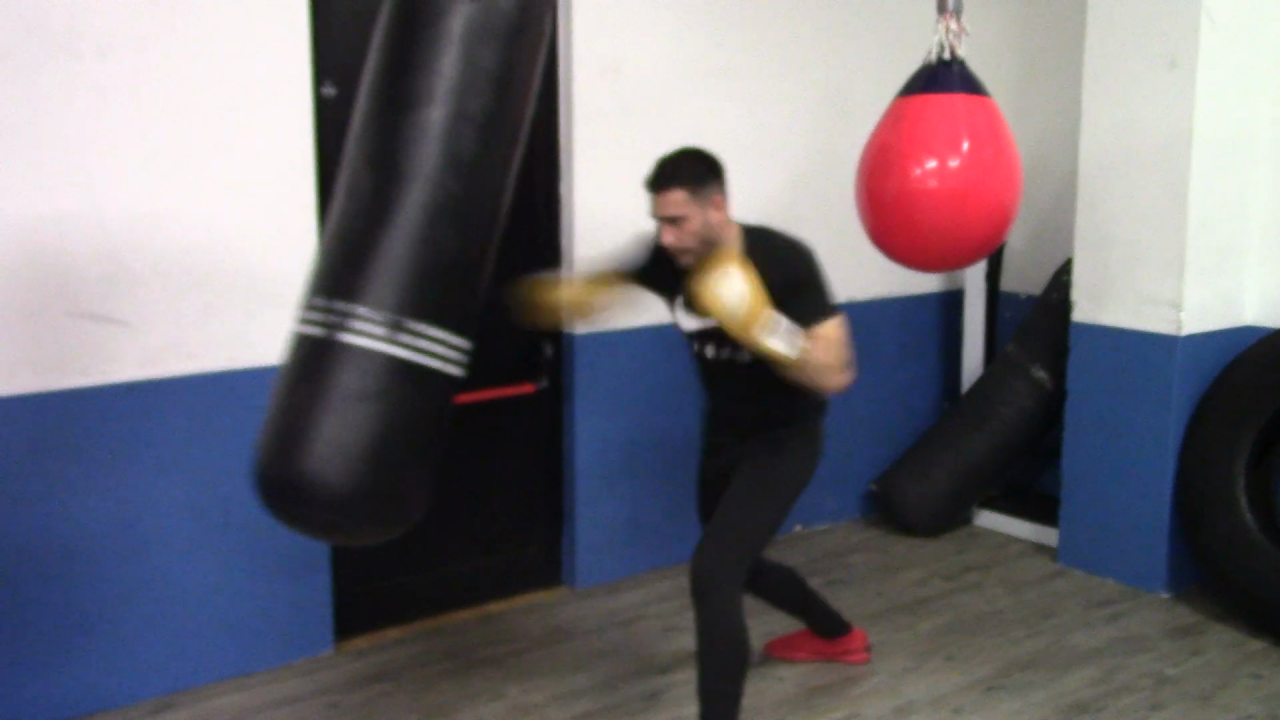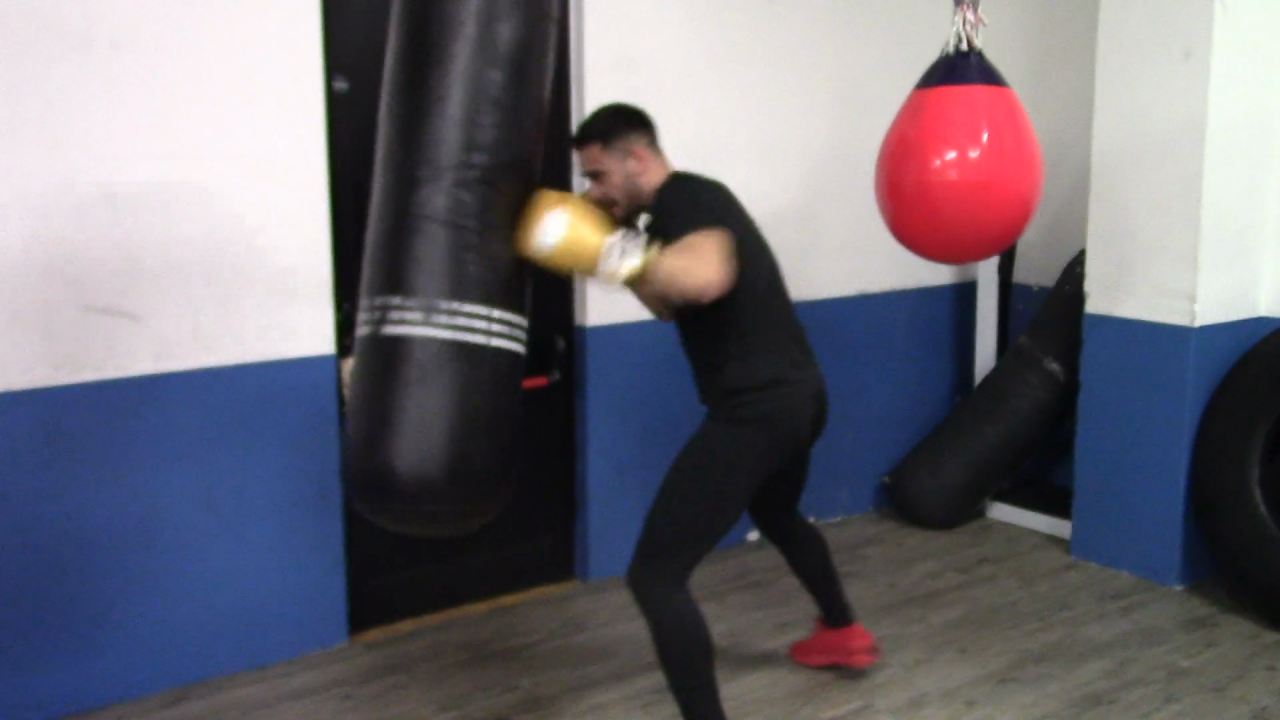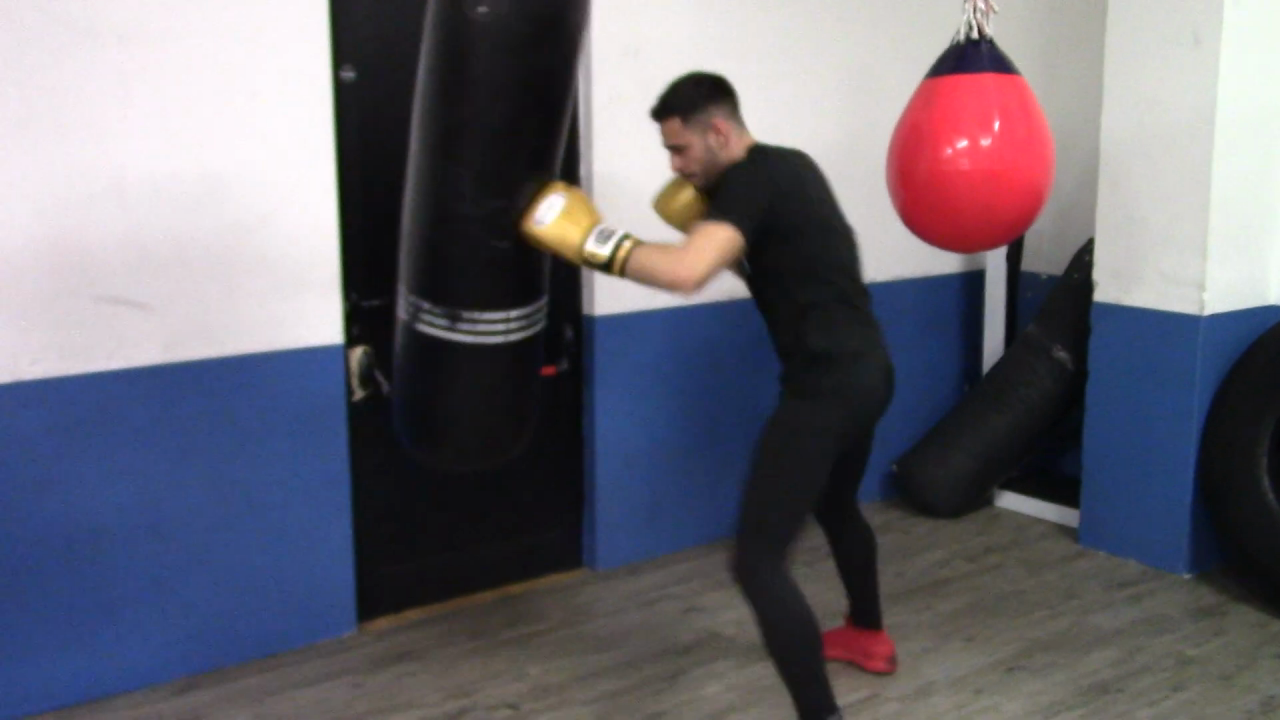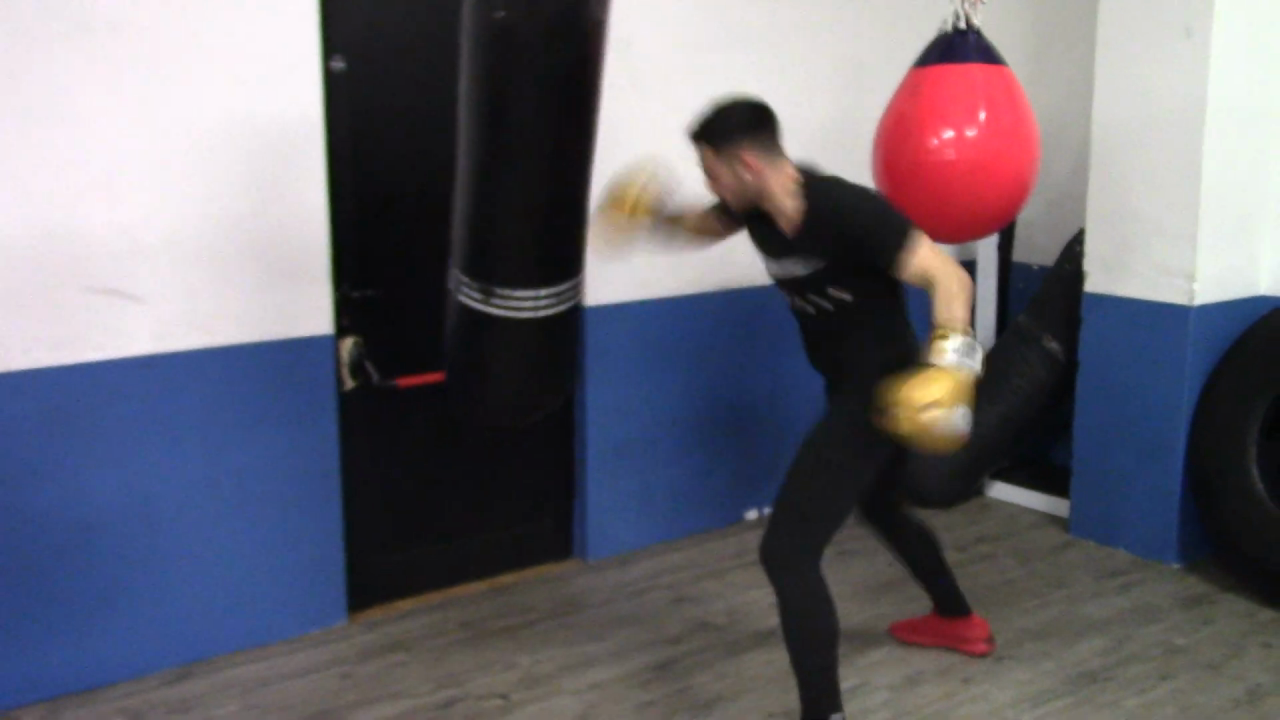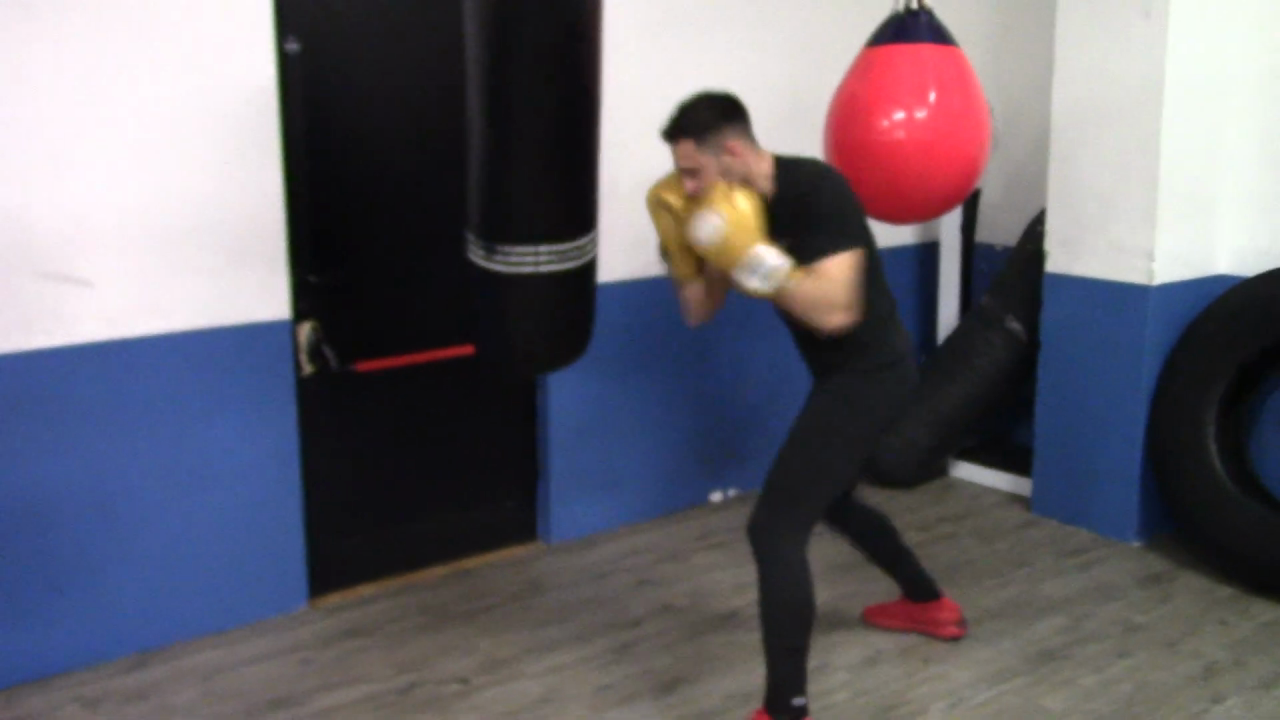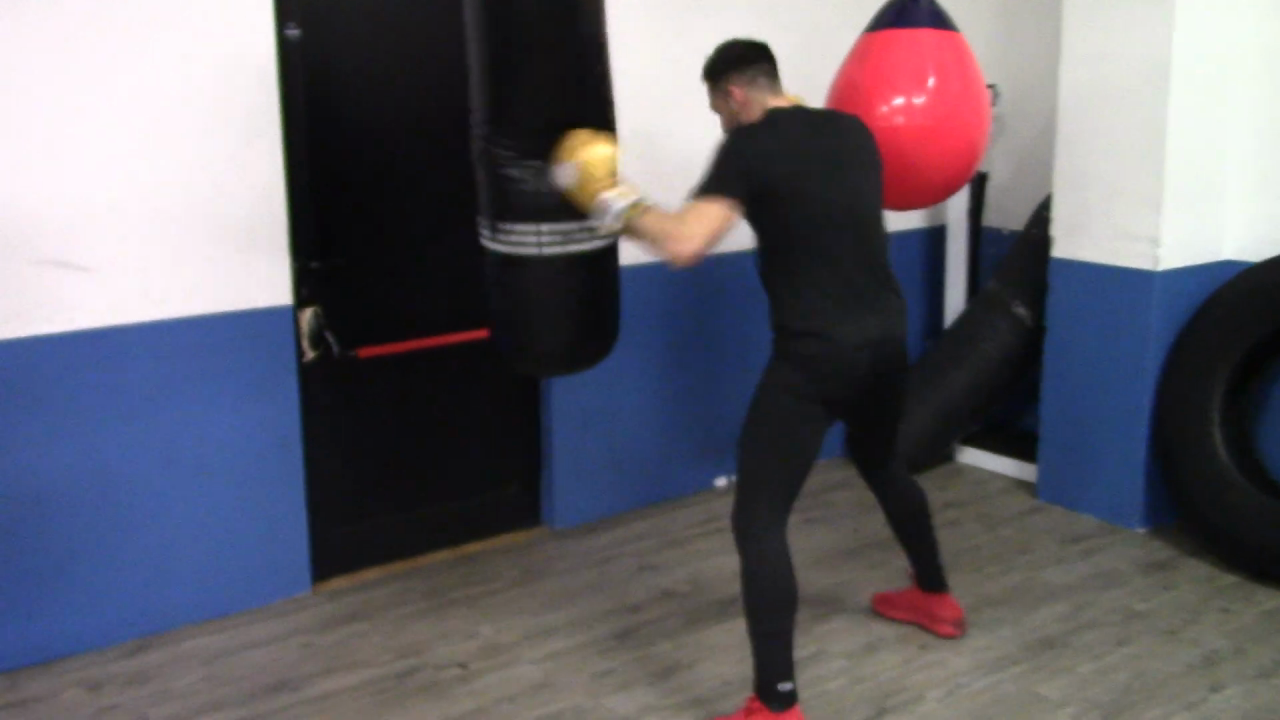
dt=0.4s
person 1, frame 1
left shoulder: (785, 261)
right shoulder: (669, 261)
left elbow: (833, 374)
right elbow: (591, 290)
left wrist: (765, 330)
right wrist: (554, 300)
left hip: (782, 442)
right hip: (725, 437)
left knee: (714, 578)
right knee: (739, 563)
right ankle: (838, 635)
person 1, frame 2
left shoulder: (689, 200)
right shoulder: (670, 211)
left elbow: (702, 280)
right elbow: (671, 298)
left hip: (753, 410)
right hip: (797, 396)
left knee: (653, 576)
right knee: (778, 517)
right ankle: (844, 631)
person 1, frame 3
left shoulder: (753, 180)
right shoulder: (788, 168)
left elbow: (686, 272)
left wrist: (592, 240)
right wrist: (701, 223)
left hip: (830, 386)
right hip: (862, 370)
left knee: (755, 559)
right knee: (835, 504)
right ankle: (869, 634)
person 1, frame 4
left shoulder: (854, 210)
right shoulder: (759, 203)
left elbow: (951, 280)
right elbow: (707, 224)
left wrist: (950, 366)
right wrist: (652, 212)
left hip: (892, 396)
right hip: (889, 378)
left knee: (787, 552)
right knee: (877, 506)
right ankle: (959, 620)
person 1, frame 5
left shoulder: (817, 189)
right shoulder: (729, 211)
left elbow: (832, 312)
right elbow: (698, 312)
left wrist: (754, 256)
right wrist: (679, 241)
left hip: (869, 369)
right hip: (841, 371)
left knee: (774, 531)
right knee: (829, 501)
right ankle: (930, 603)
person 1, frame 6
left shoulder: (751, 145)
right shoulder: (853, 131)
left elbow: (682, 244)
left wrist: (605, 197)
left hip: (816, 350)
right hip: (887, 336)
left knee: (759, 519)
right knee: (880, 465)
right ankle: (934, 598)
